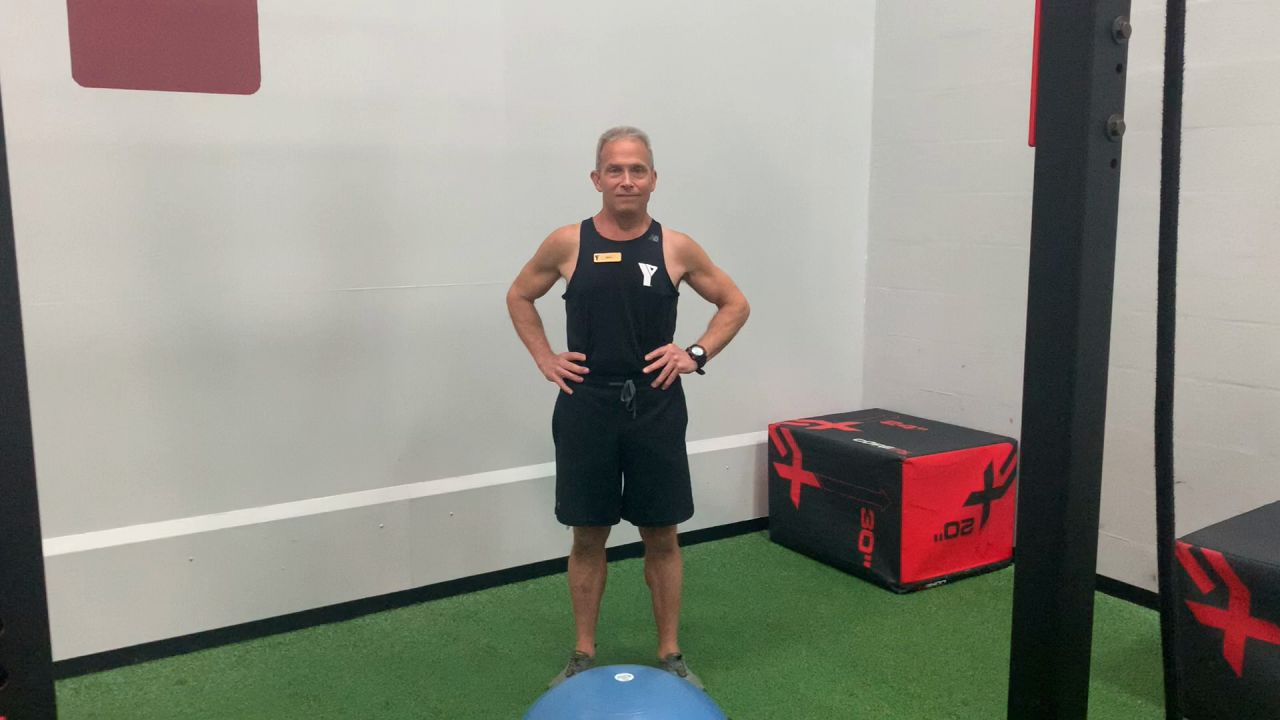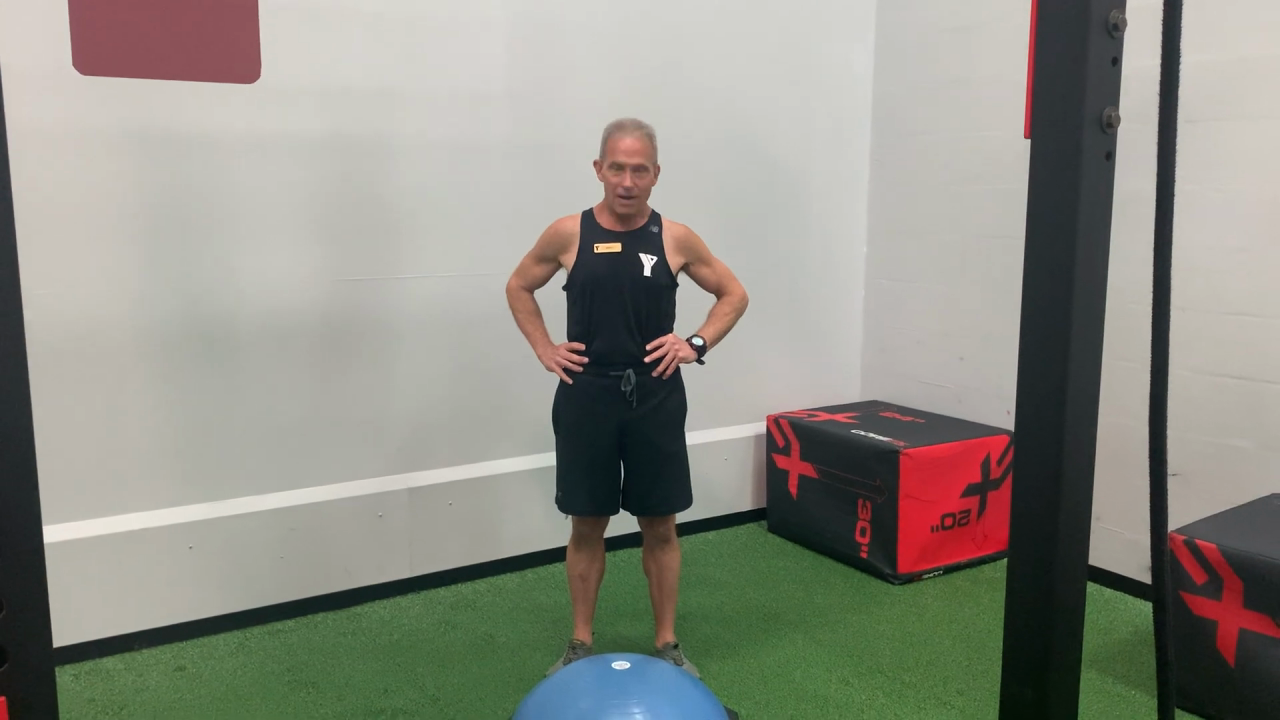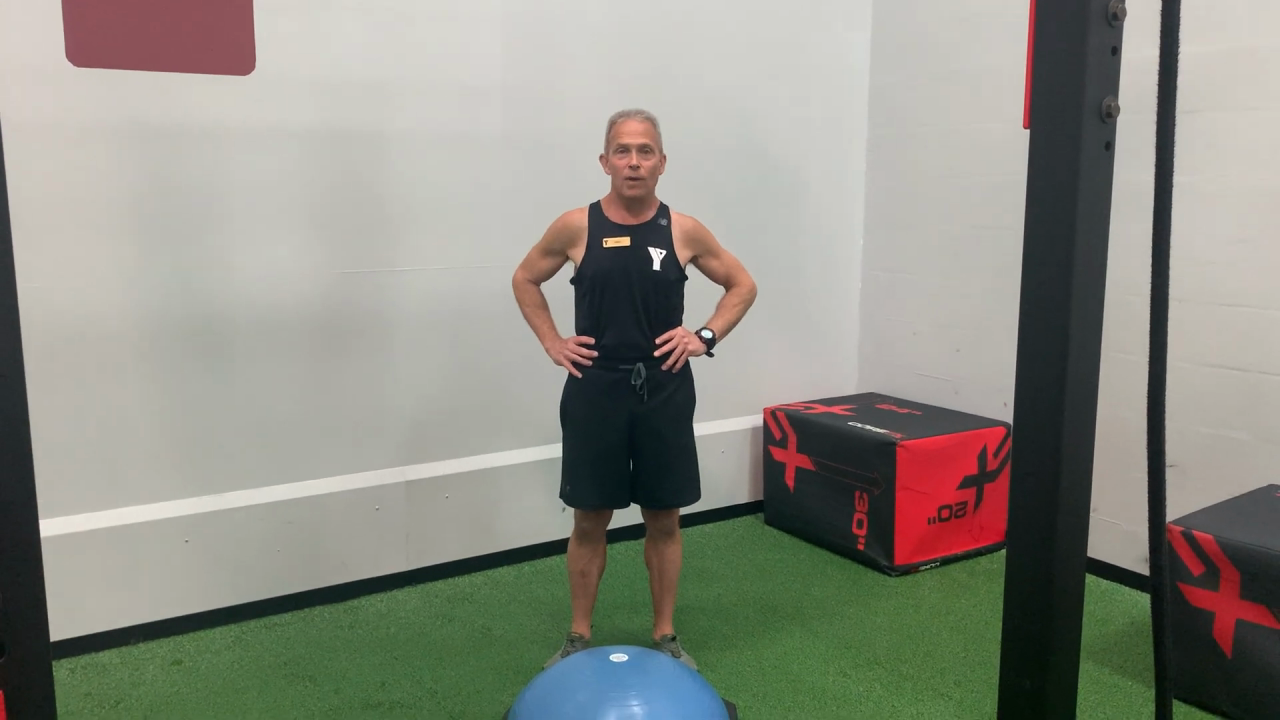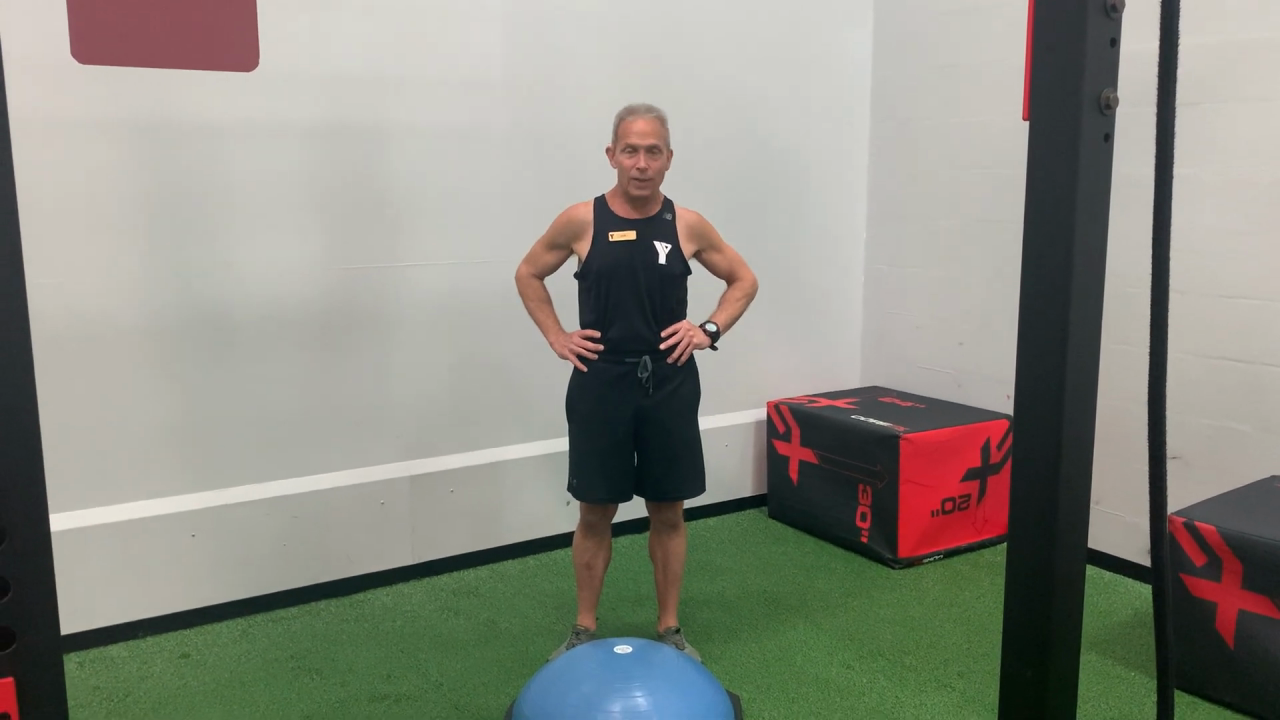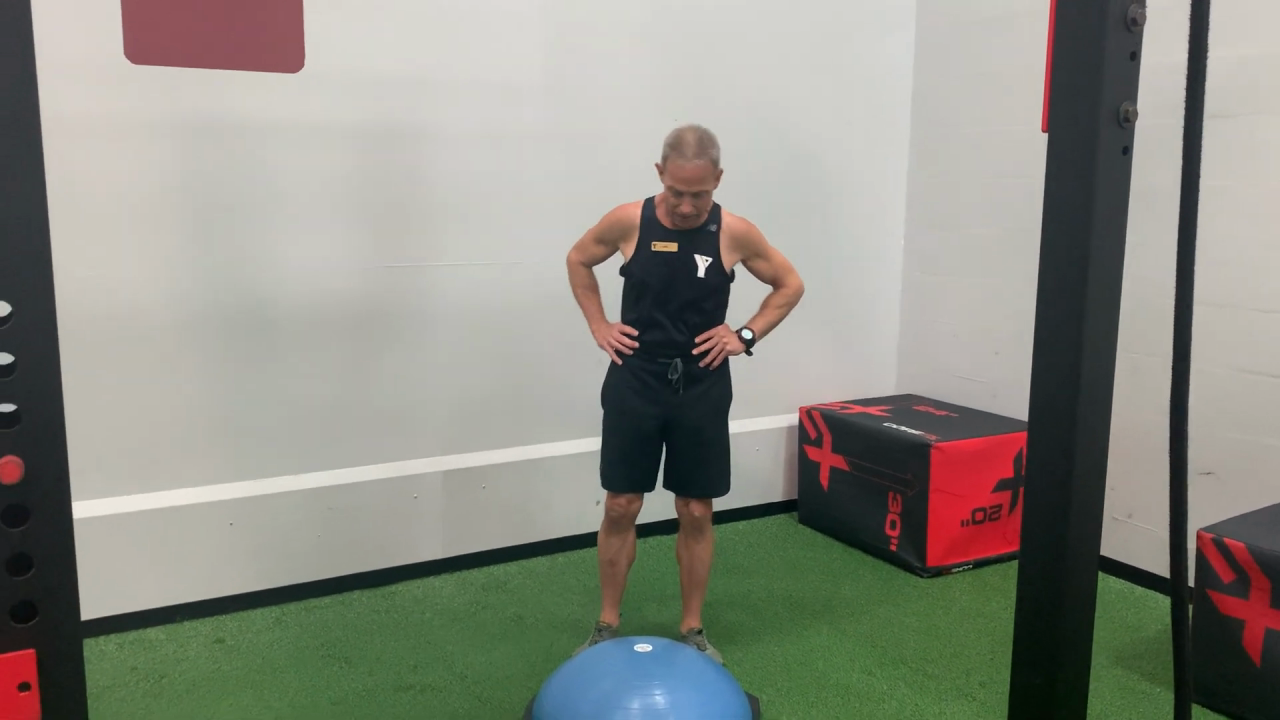
dt=1s
person 1, frame 1
left shoulder: (676, 247)
right shoulder: (567, 243)
left elbow: (735, 304)
right elbow: (519, 296)
left wrist: (697, 354)
right wrist: (544, 358)
left hip: (656, 406)
right hip: (586, 406)
left knee: (662, 536)
right knee: (588, 536)
left ankle: (669, 654)
right ankle: (583, 654)
person 1, frame 2
left shoulder: (675, 237)
right shoulder: (568, 233)
left elbow: (734, 294)
right elbow: (519, 287)
left wrist: (697, 344)
right wrist: (544, 349)
left hip: (655, 396)
right hip: (587, 395)
left knee: (660, 526)
right knee: (587, 525)
left ankle: (666, 643)
right ankle: (581, 643)
person 1, frame 3
left shoulder: (684, 231)
right shoulder: (576, 227)
left elbow: (743, 285)
right elbow: (525, 280)
left wrist: (706, 337)
right wrist: (552, 342)
left hip: (664, 390)
right hip: (595, 389)
left knee: (664, 520)
right knee: (590, 520)
left ankle: (665, 636)
right ankle: (579, 636)
person 1, frame 4
left shoulder: (688, 225)
right shoulder: (581, 221)
left elbow: (744, 281)
right elbow: (528, 274)
left wrist: (710, 330)
right wrist: (556, 337)
left hip: (670, 385)
right hip: (601, 384)
left knee: (668, 513)
right knee: (595, 513)
left ankle: (669, 629)
right ankle: (584, 629)
person 1, frame 5
left shoulder: (735, 233)
right shoulder: (628, 220)
left elbow: (790, 284)
right elbow: (578, 259)
left wrist: (746, 336)
right wrist: (599, 326)
left hip: (701, 384)
right hip: (635, 379)
left knee: (696, 512)
right knee: (620, 507)
left ankle: (692, 630)
right ankle: (607, 625)
